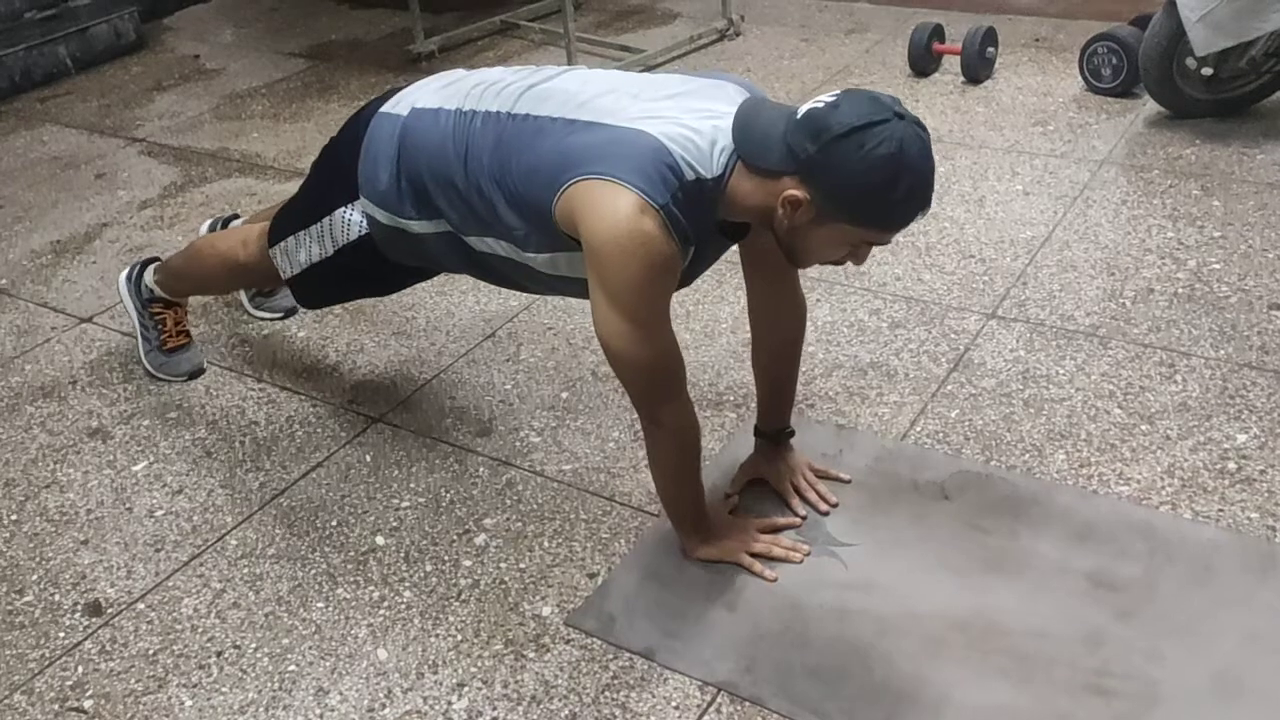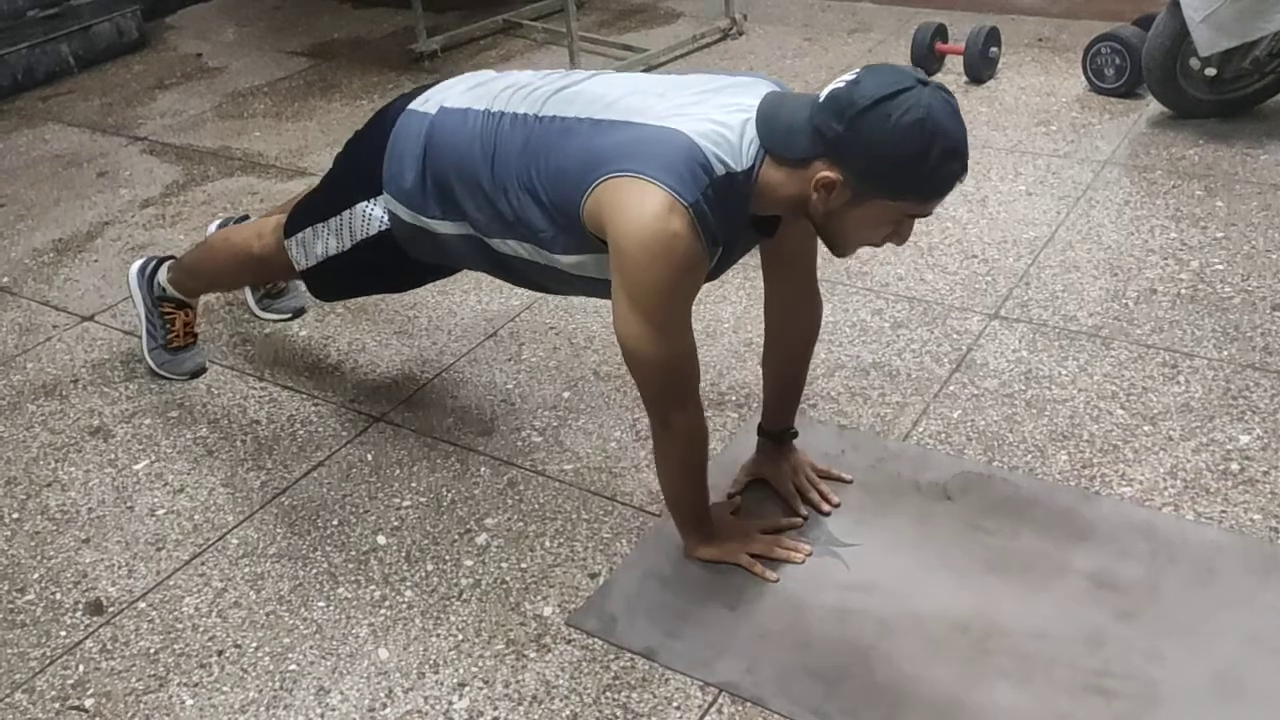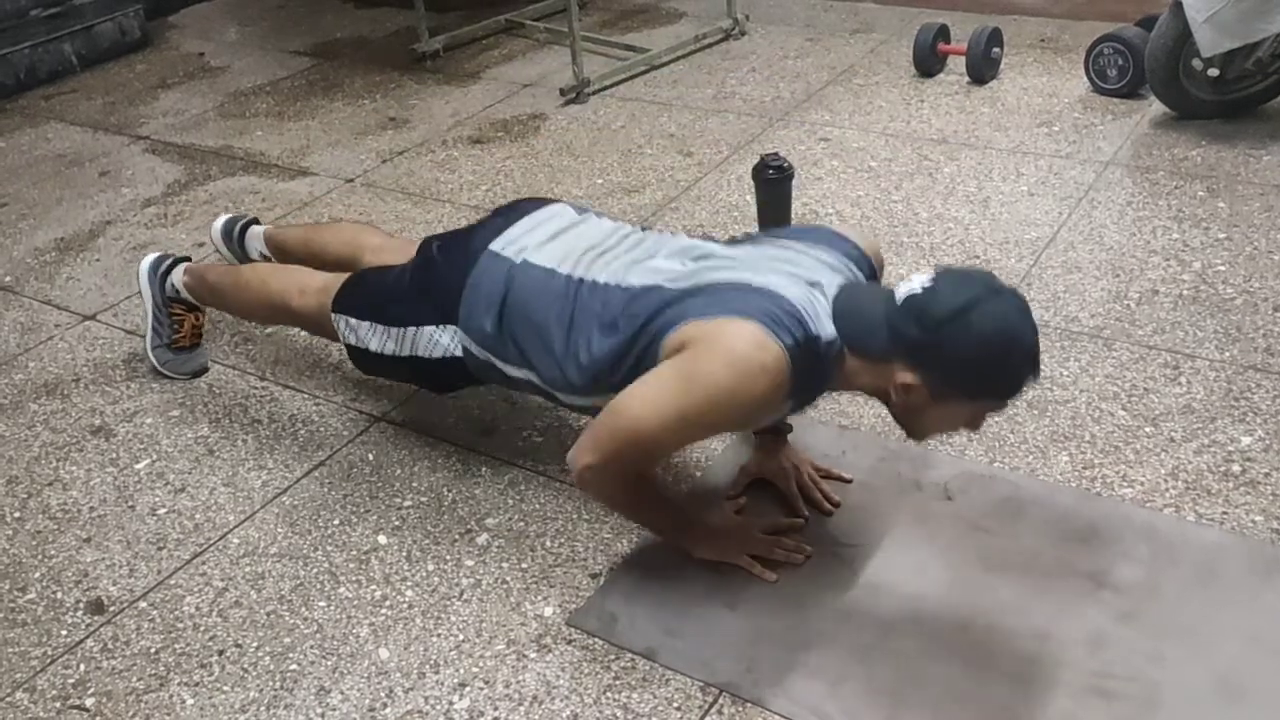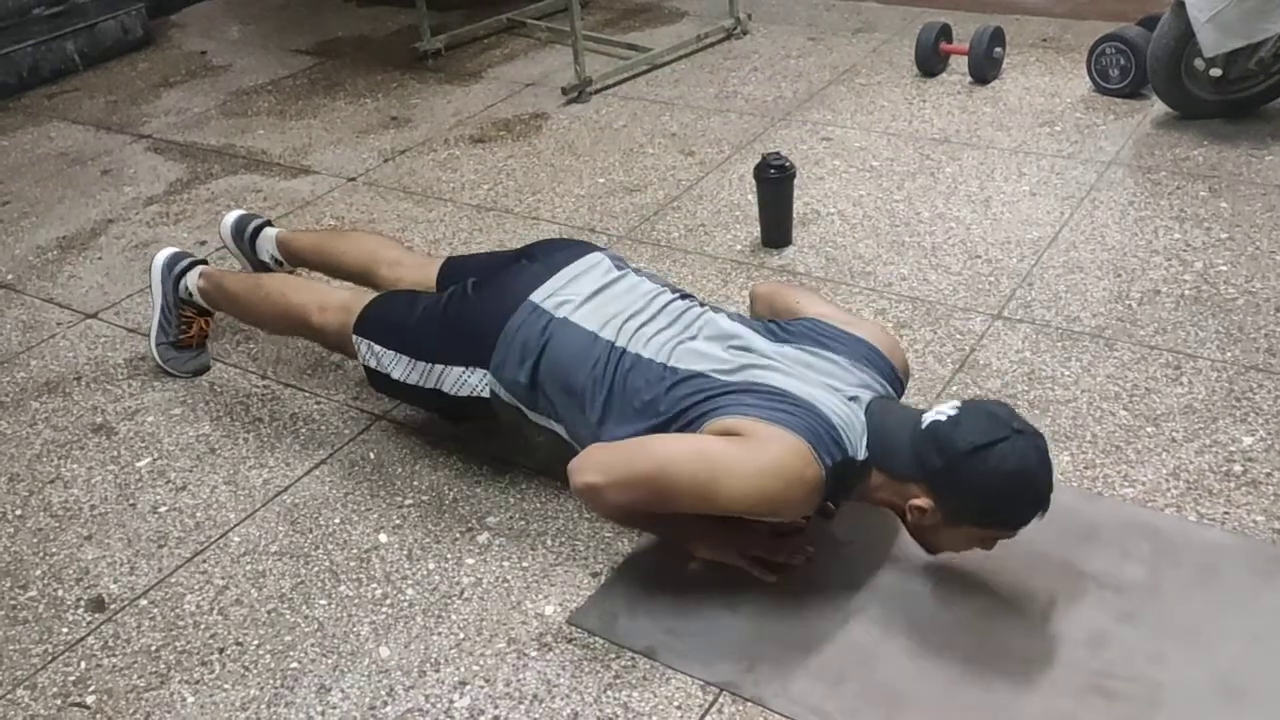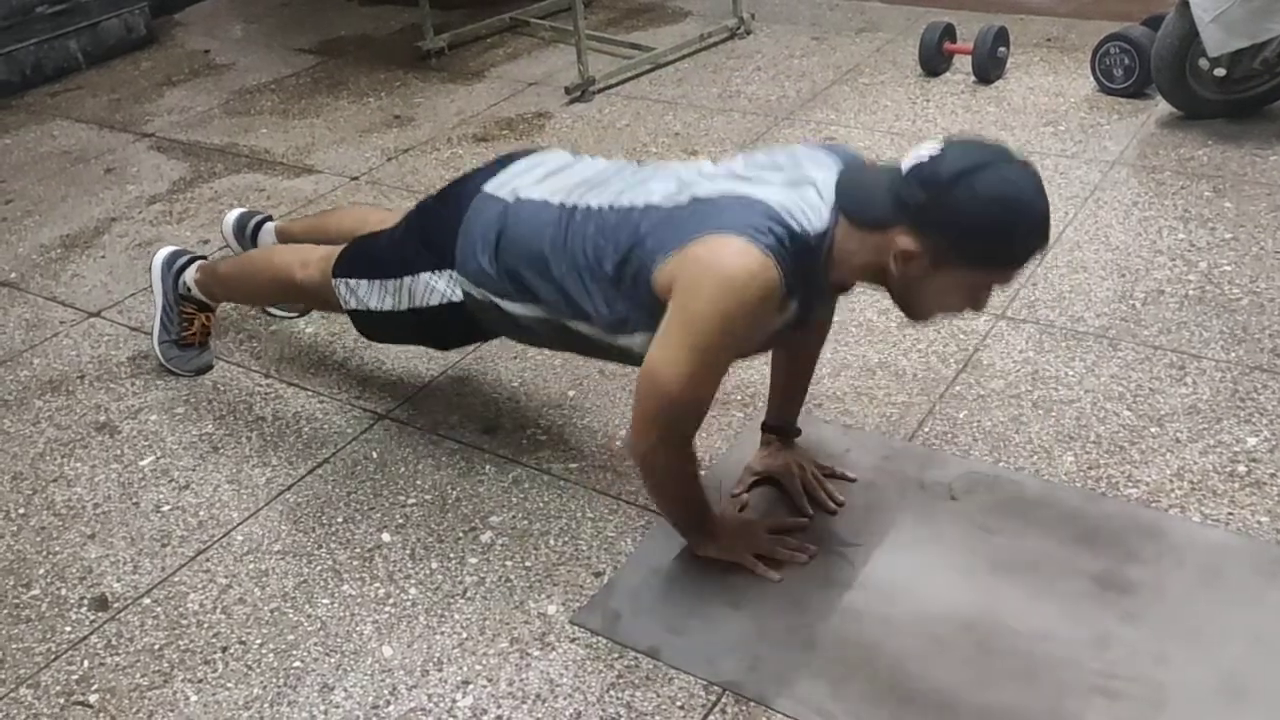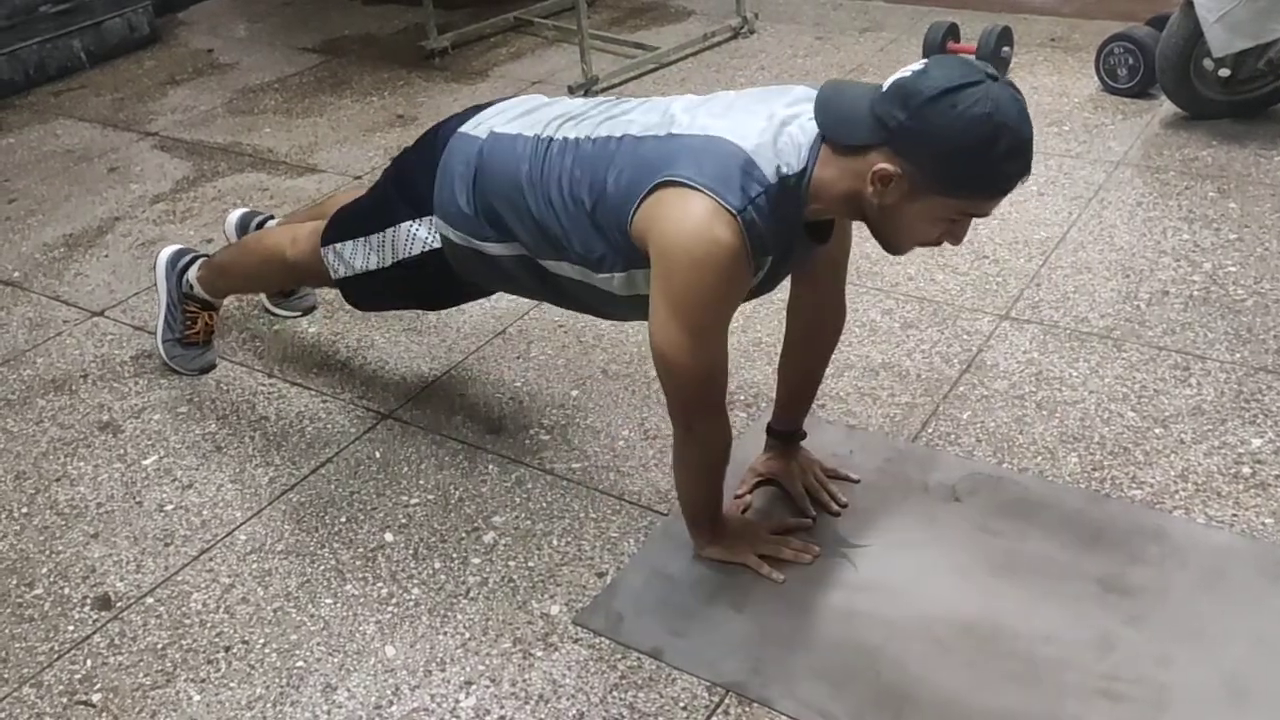
dt=0.5s
person 1, frame 1
left shoulder: (772, 139)
right shoulder: (634, 219)
left elbow: (778, 300)
right elbow: (662, 407)
left wrist: (774, 442)
right wrist: (699, 532)
left hip: (466, 126)
right hip: (401, 164)
left knee: (303, 238)
right knee: (272, 260)
left ankle: (238, 226)
right ankle: (154, 285)
person 1, frame 2
left shoulder: (795, 132)
right shoulder: (662, 219)
left elbow: (794, 300)
right elbow: (672, 409)
left wrist: (777, 442)
right wrist: (702, 532)
left hip: (489, 123)
right hip: (422, 166)
left knee: (316, 226)
right knee: (287, 248)
left ankle: (243, 230)
right ankle: (167, 283)
person 1, frame 3
left shoulder: (858, 262)
right shoulder: (756, 364)
right elbow: (595, 460)
left wrist: (770, 442)
right wrist: (698, 532)
left hip: (558, 239)
right hip: (493, 308)
left knee: (391, 258)
right knee: (327, 303)
left ankle: (255, 234)
right ankle: (182, 281)
person 1, frame 4
left shoulder: (878, 358)
right shoulder: (787, 474)
left elbow: (769, 293)
right elbow: (595, 475)
right wrist: (707, 537)
left hip: (583, 279)
right hip: (519, 346)
left knee: (412, 276)
right knee: (346, 320)
left ankle: (266, 239)
right ankle: (195, 282)
person 1, frame 5
left shoulder: (856, 190)
right shoulder: (742, 272)
left elbow: (806, 307)
right elbow: (653, 438)
left wrist: (781, 439)
right wrist: (709, 532)
left hip: (549, 194)
right hip: (483, 249)
left knee: (387, 234)
right knee: (336, 282)
left ankle: (265, 231)
right ankle: (192, 281)
person 1, frame 6
left shoulder: (839, 135)
right shoulder: (709, 226)
left elbow: (819, 303)
right elbow: (698, 413)
left wrist: (787, 444)
right wrist: (712, 531)
left hip: (531, 142)
right hip: (465, 191)
left knee: (361, 226)
right knee: (321, 257)
left ankle: (264, 223)
right ankle: (198, 276)
